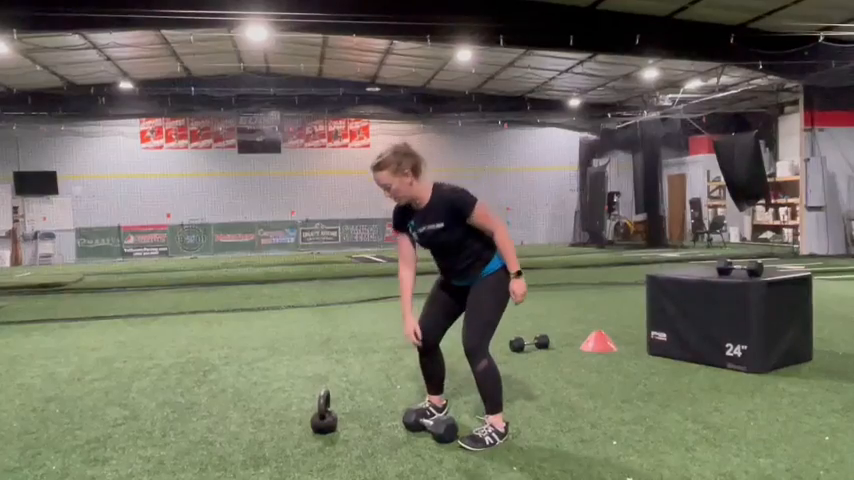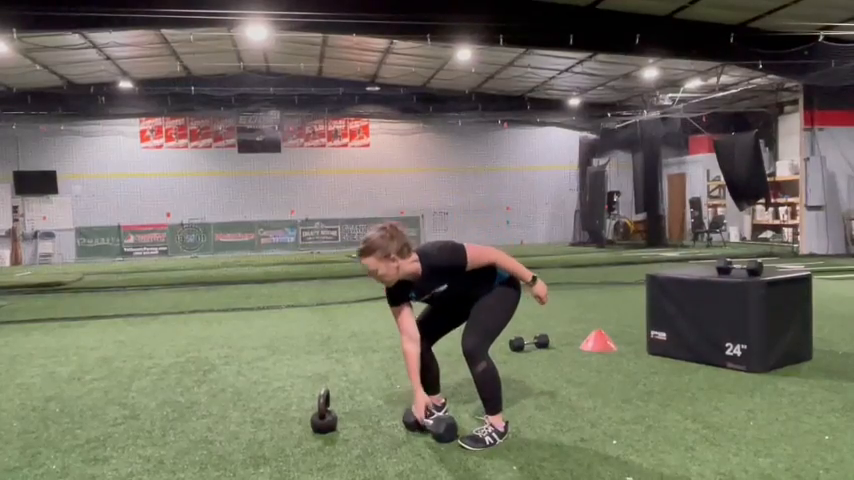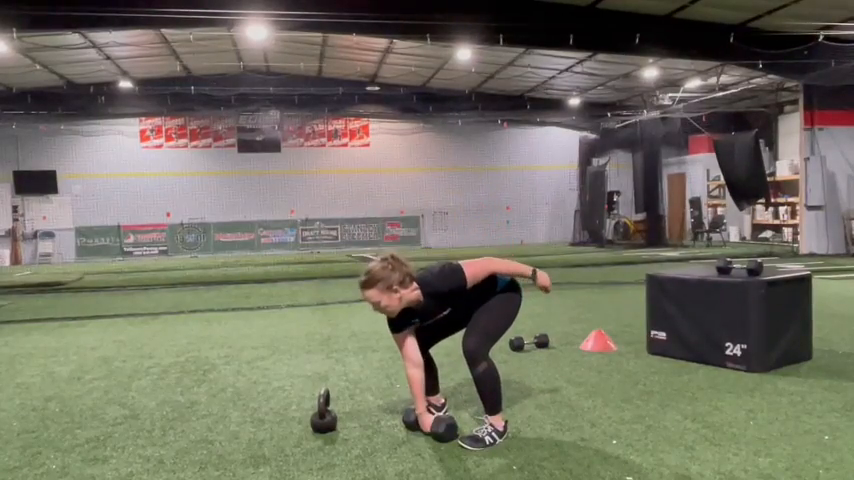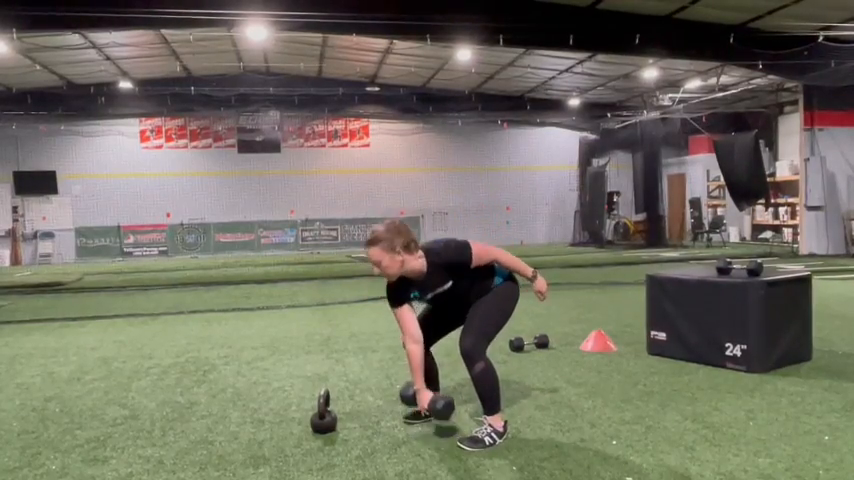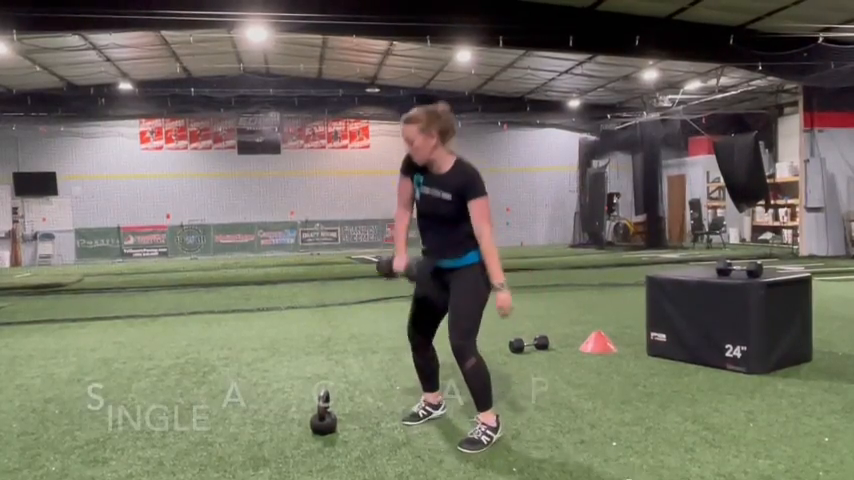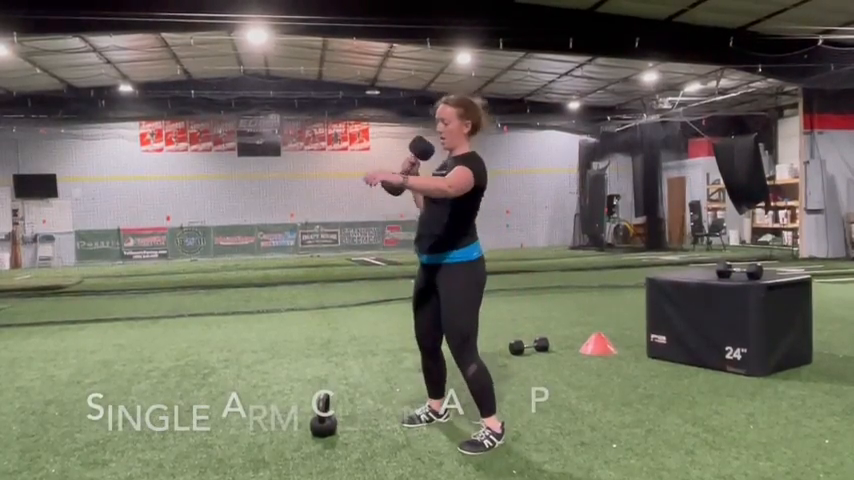
dt=0.4s
person 1, frame 1
left shoulder: (452, 198)
right shoulder: (403, 214)
left elbow: (497, 230)
right elbow: (406, 265)
left wrist: (516, 275)
right wrist: (407, 316)
left hip: (488, 277)
right hip: (453, 281)
left knee: (474, 345)
right knee: (424, 336)
left ankle: (498, 425)
right ankle: (437, 403)
person 1, frame 2
left shoulder: (439, 257)
right shoulder: (397, 288)
left elbow: (493, 255)
right elbow: (410, 339)
left wrist: (532, 280)
right wrist: (418, 392)
left hip: (499, 288)
left knee: (472, 346)
right knee: (421, 341)
left ankle: (497, 425)
right ankle: (436, 403)
person 1, frame 3
left shoulder: (439, 282)
right shoulder: (400, 316)
left elbow: (488, 264)
right elbow: (413, 364)
left wrist: (534, 274)
right wrist: (421, 412)
left hip: (501, 294)
left knee: (473, 348)
right knee: (417, 343)
left ankle: (497, 424)
right ankle: (435, 402)
person 1, frame 4
left shoulder: (444, 254)
right shoulder: (398, 288)
left elbow: (494, 253)
right elbow: (413, 340)
left wrist: (534, 277)
right wrist: (420, 389)
left hip: (497, 289)
left knee: (470, 346)
right knee: (421, 336)
left ankle: (496, 424)
person 1, frame 5
left shoulder: (466, 176)
right shoulder: (412, 166)
left elbow: (485, 233)
right elbow: (404, 210)
left wrist: (499, 286)
right wrist: (400, 253)
left hip: (470, 267)
right hip: (435, 266)
left knee: (461, 342)
right knee: (418, 333)
left ankle: (489, 421)
right ankle: (432, 401)
person 1, frame 6
left shoulder: (471, 164)
right shoulder: (447, 160)
left elbow: (445, 187)
right elbow: (429, 203)
left wrist: (396, 179)
right wrist: (411, 171)
left hip: (461, 268)
right hip: (430, 266)
left knee: (462, 349)
right knee: (426, 342)
left ankle: (493, 425)
right ankle: (436, 407)
